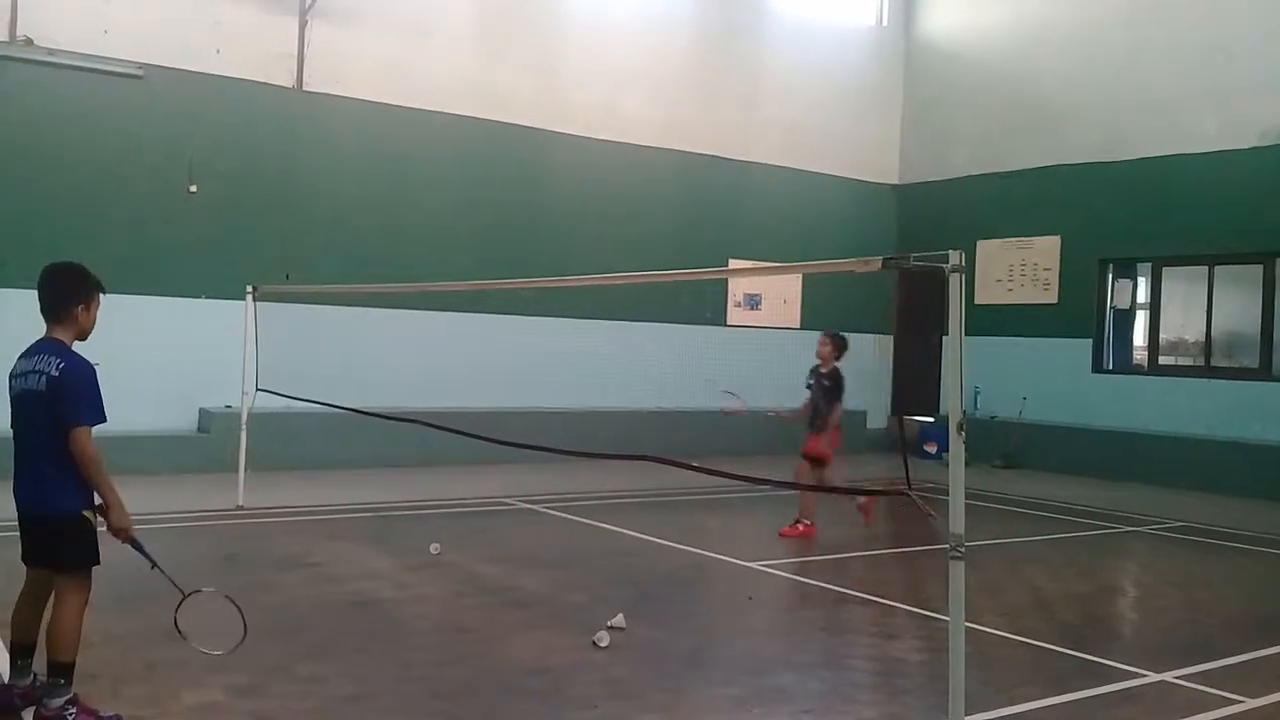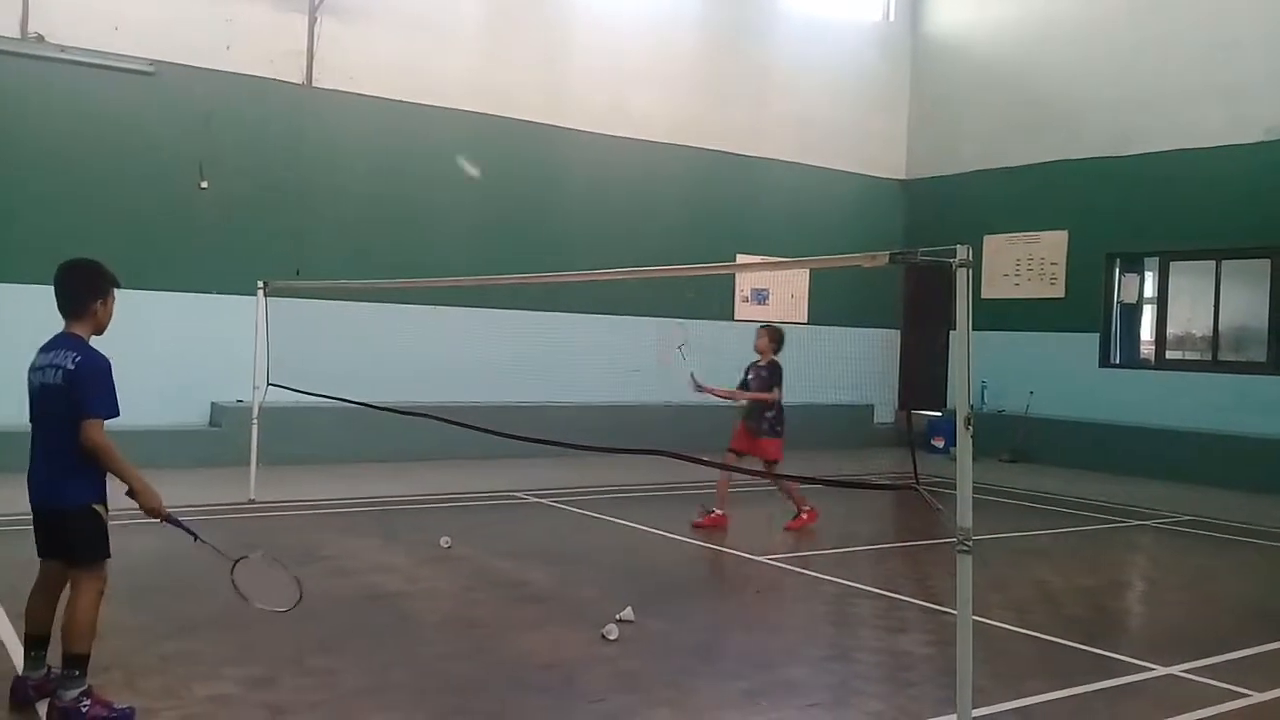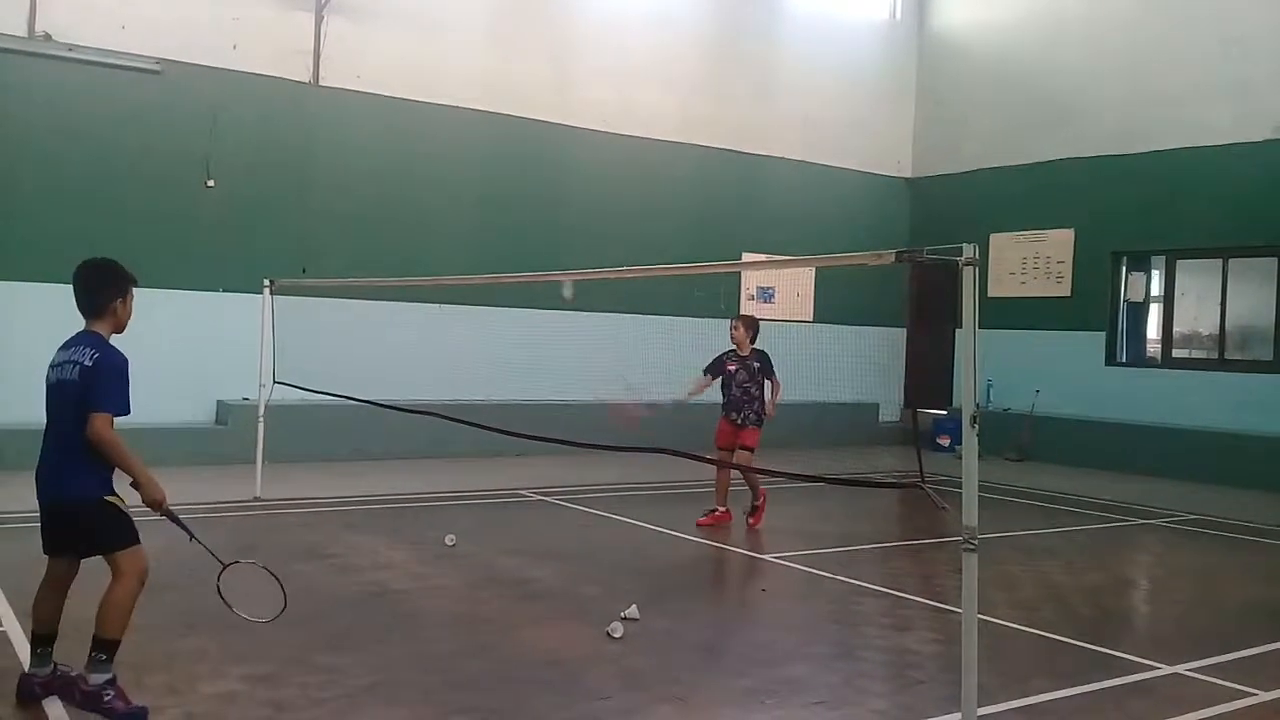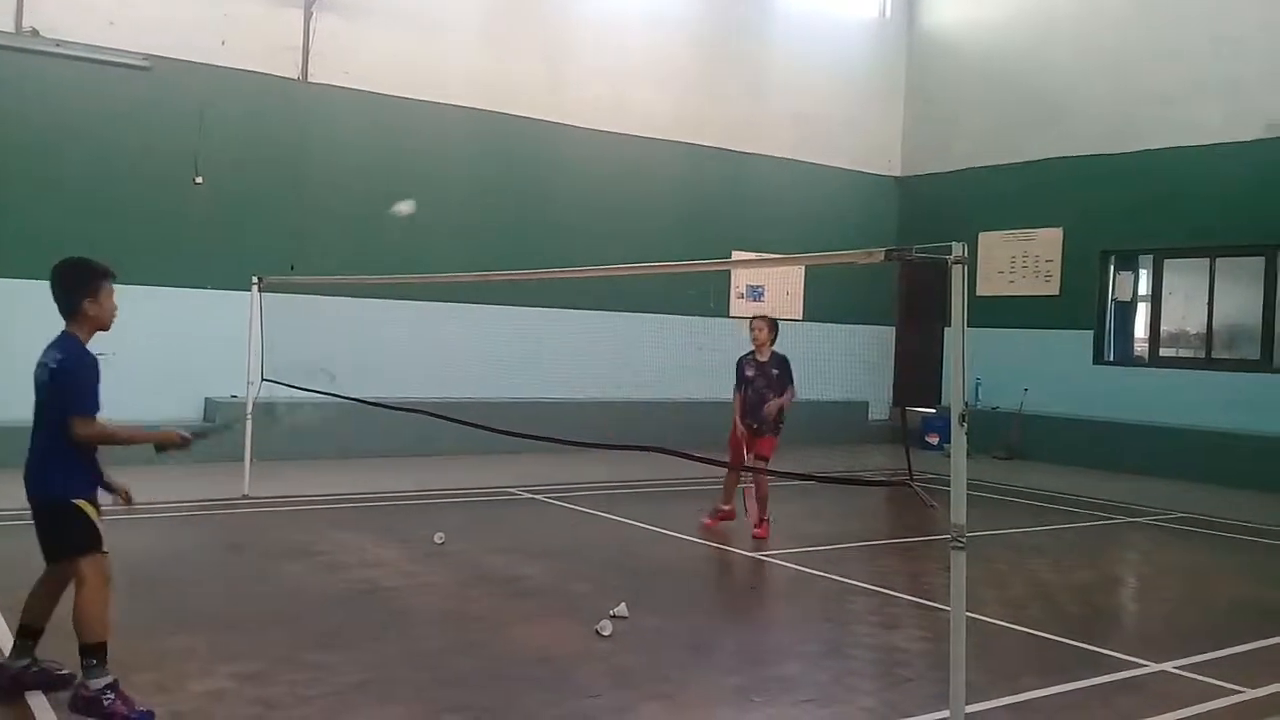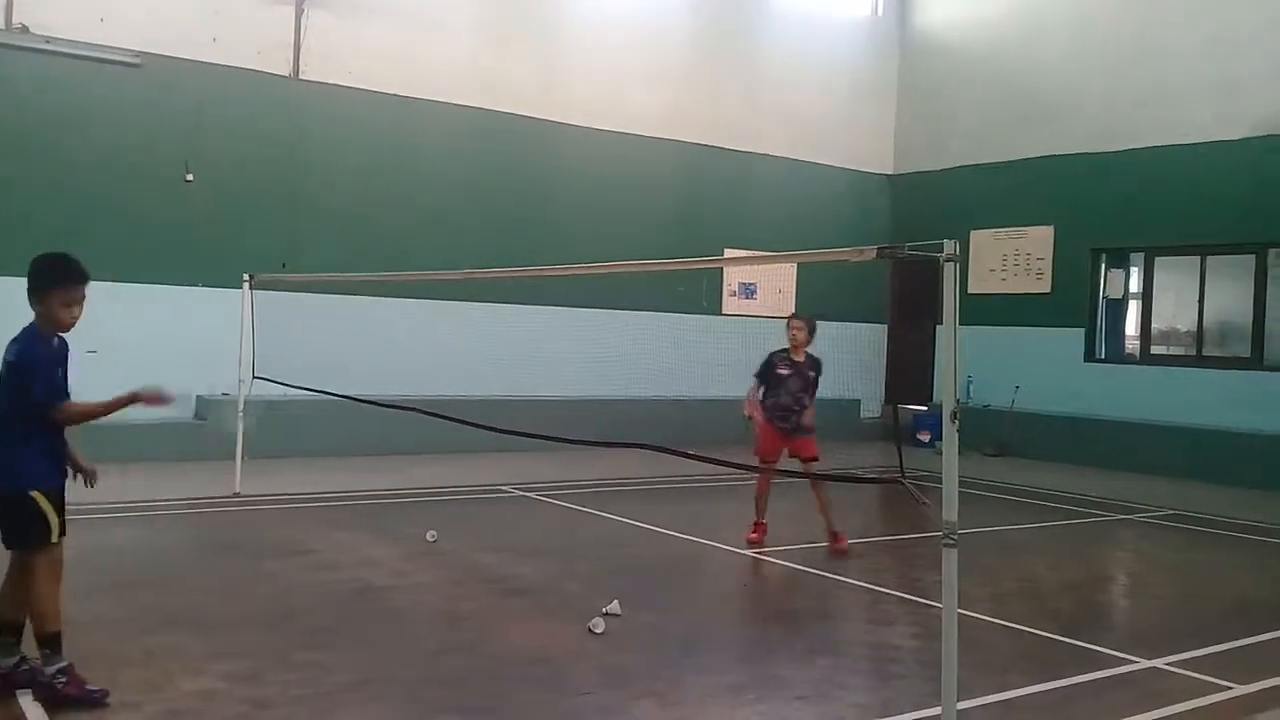
dt=0.4s
person 1, frame 1
right shoulder: (74, 369)
right elbow: (81, 445)
right wrist: (113, 504)
right hip: (65, 501)
left knee: (37, 584)
right knee: (72, 592)
person 1, frame 2
left shoulder: (43, 357)
right shoulder: (90, 363)
right elbow: (92, 436)
right wrist: (138, 485)
left hip: (46, 488)
right hip: (77, 493)
left knee: (51, 577)
right knee: (88, 585)
left ankle: (33, 676)
person 1, frame 3
left shoulder: (65, 354)
right shoulder: (108, 359)
right elbow: (98, 429)
right wrist: (143, 478)
left hip: (54, 481)
right hip: (85, 487)
left knee: (59, 572)
right knee: (132, 568)
left ankle: (39, 672)
right ankle: (98, 679)
person 1, frame 4
left shoulder: (59, 353)
right shoulder: (78, 359)
right elbow: (83, 430)
left wrist: (104, 479)
right wrist: (153, 436)
left hip: (53, 481)
right hip: (64, 485)
left knee: (59, 571)
right knee: (94, 575)
person 1, frame 5
left shoulder: (40, 347)
right elbow: (64, 414)
left wrist: (71, 459)
right wrist: (132, 397)
right knee: (45, 567)
right ankle: (53, 673)
person 2, frame 1
left shoulder: (835, 376)
right shoulder: (814, 372)
left elbow: (837, 408)
left wrist: (826, 437)
left hip: (826, 432)
right hip: (816, 429)
left knee: (802, 472)
right knee: (819, 477)
left ankle: (805, 523)
right ankle: (861, 501)
person 2, frame 2
left shoulder: (774, 367)
right shoulder: (752, 368)
left elbow: (774, 396)
right elbow: (737, 394)
left wrist: (748, 396)
right wrist: (708, 389)
left hip: (769, 427)
right hip: (748, 423)
left knee: (774, 473)
right knee: (728, 463)
left ankle: (805, 511)
right ankle: (717, 513)
person 2, frame 3
left shoulder: (761, 358)
right shoulder: (725, 359)
left elbow: (775, 383)
right elbow: (706, 379)
left wrist: (771, 402)
right wrist: (690, 394)
left hip: (752, 419)
right hip: (728, 417)
left knee: (742, 464)
right knee: (722, 462)
left ankle: (758, 499)
right ankle: (721, 510)
person 2, frame 4
left shoulder: (781, 362)
right shoulder: (744, 361)
left elbow: (790, 392)
right elbow: (737, 394)
left wrist: (777, 404)
right wrist: (738, 421)
left hip: (769, 425)
right hip: (744, 422)
left knee: (759, 471)
right knee: (735, 466)
left ankle: (763, 519)
right ankle: (724, 508)
person 2, frame 5
left shoulder: (813, 365)
right shoulder: (775, 359)
right elbow: (757, 386)
left wrist: (810, 412)
right wrist: (751, 407)
left hip: (801, 428)
right hip: (773, 425)
left knee: (816, 476)
right knee: (765, 475)
left ankle: (832, 531)
right ankle: (760, 523)
